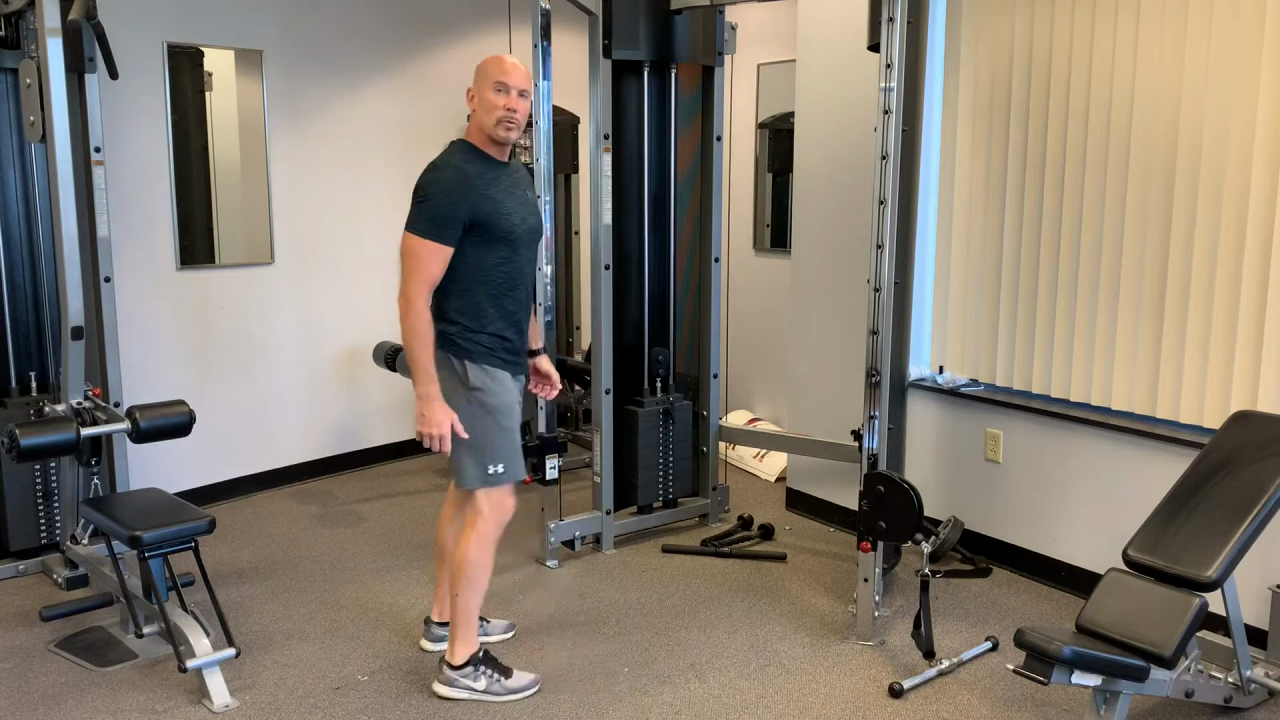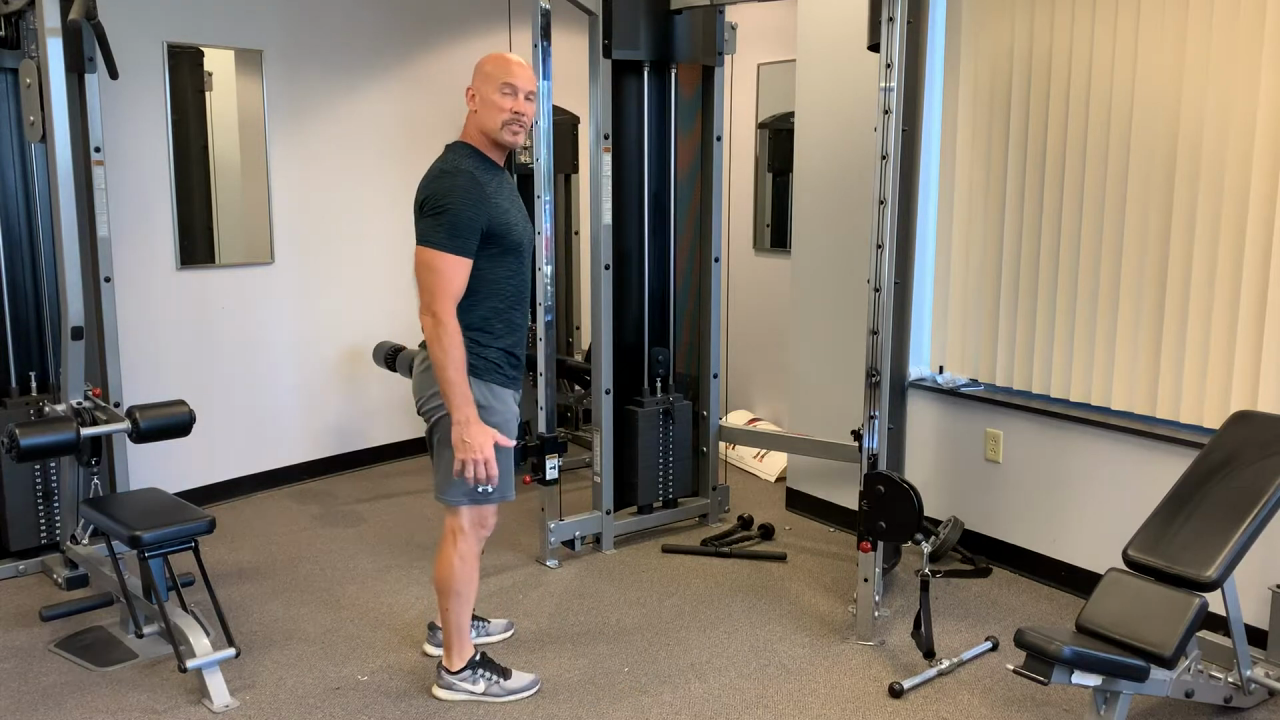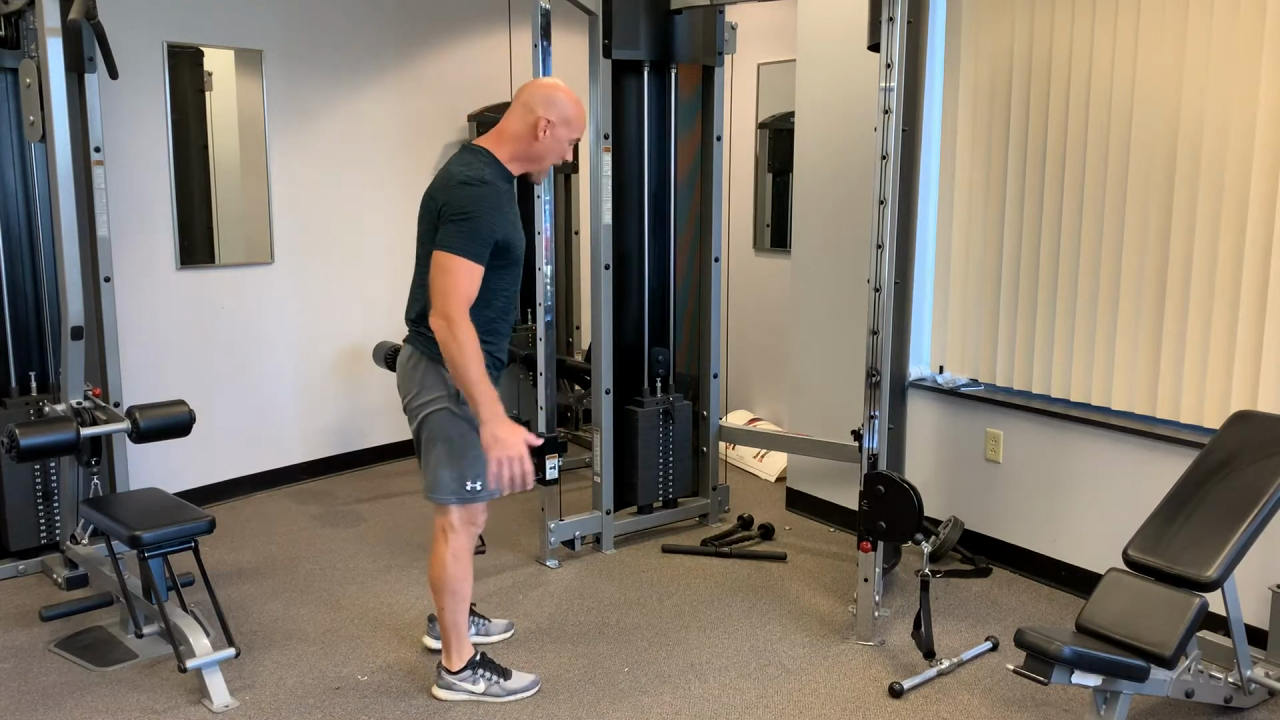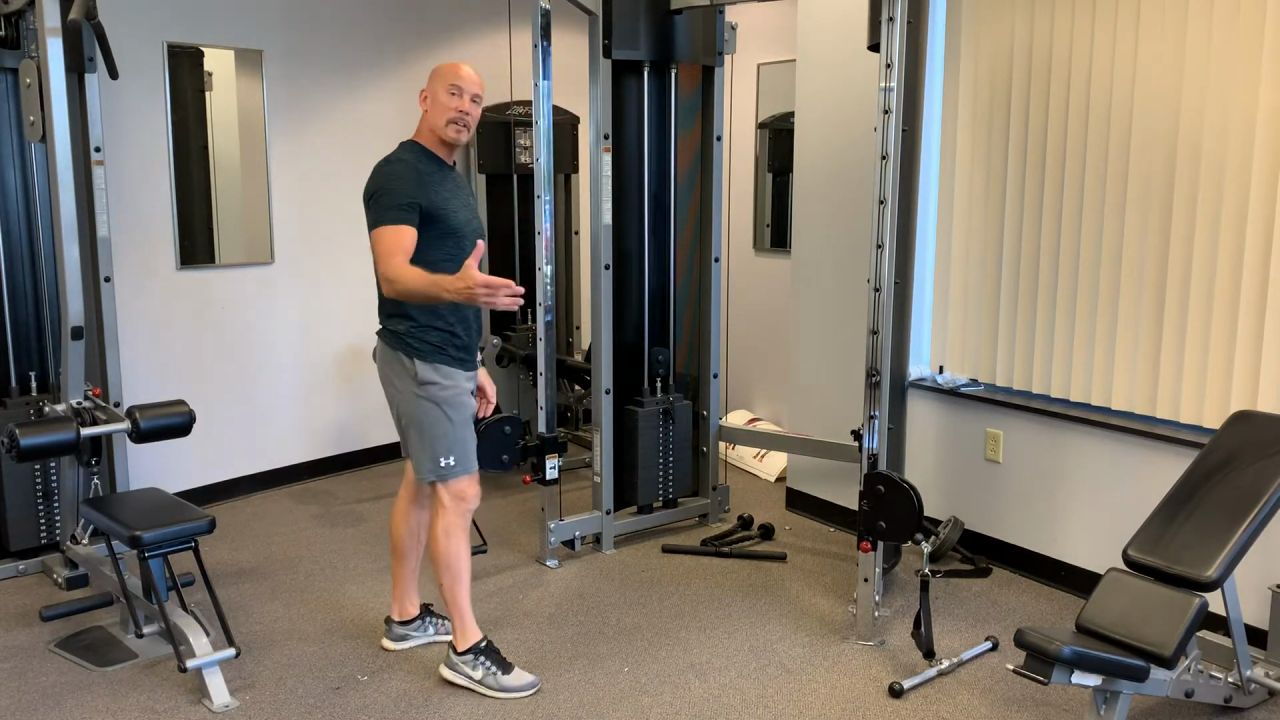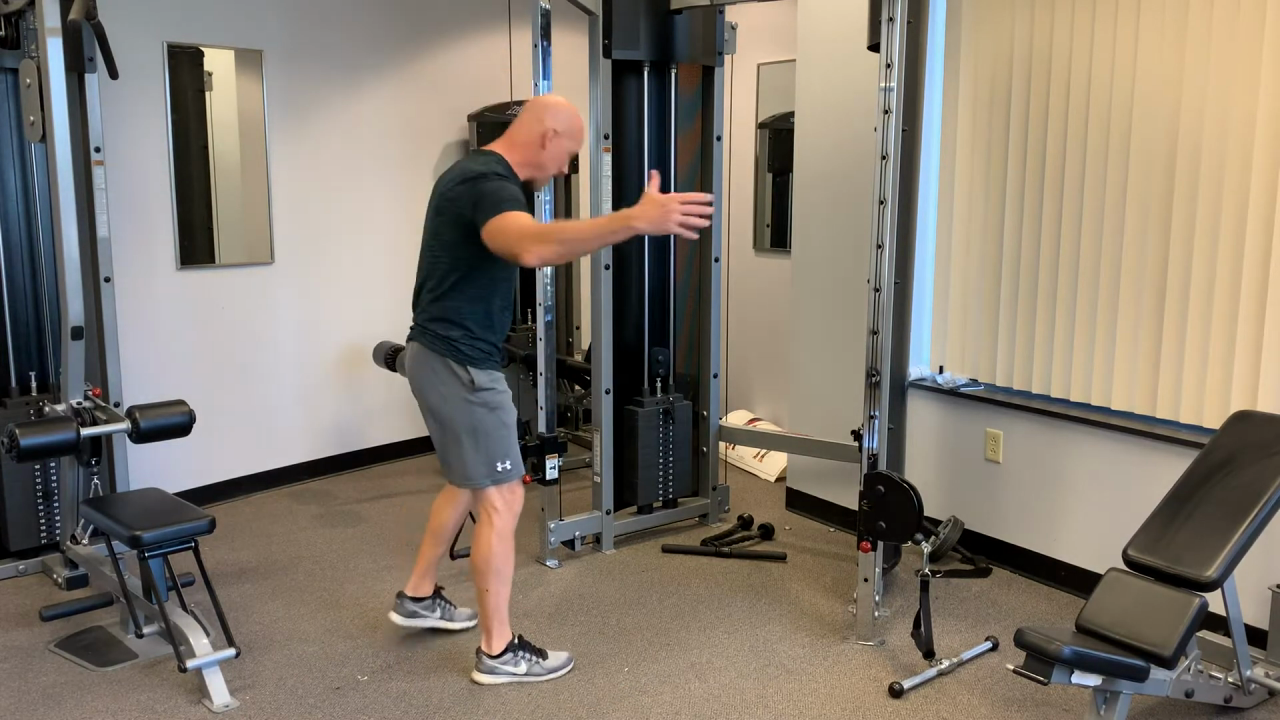
dt=1s
person 1, frame 1
left shoulder: (516, 177)
right shoulder: (450, 178)
right elbow: (415, 297)
left wrist: (534, 350)
right wrist: (427, 396)
left hip: (502, 363)
right hip: (471, 366)
left knee: (468, 492)
right knee: (493, 503)
left ankle: (443, 618)
right ankle: (462, 662)
person 1, frame 2
left shoulder: (493, 176)
right shoulder: (457, 184)
right elbow: (438, 314)
right wrist: (467, 418)
left hip: (491, 376)
right hip: (470, 380)
left knee: (477, 509)
right knee: (471, 518)
left ankle: (450, 622)
right ankle: (459, 667)
person 1, frame 3
left shoulder: (474, 171)
right shoulder: (478, 194)
right elbow: (449, 317)
right wrist: (494, 422)
left hip: (447, 366)
right hip: (448, 374)
left knee: (458, 504)
right knee: (463, 515)
left ankle: (451, 617)
right ankle: (460, 666)
person 1, frame 4
left shoulder: (454, 181)
right shoulder: (398, 174)
right elbow: (393, 276)
left wrist: (476, 364)
right wrist: (457, 287)
left hip: (448, 360)
right hip: (421, 361)
left knee: (422, 484)
right knee: (459, 494)
left ankle: (406, 616)
right ankle: (467, 648)
person 1, frame 5
left shoulder: (473, 174)
right shoulder: (486, 185)
right elbow: (534, 248)
right wrist: (636, 218)
left hip: (435, 353)
right hip: (457, 364)
left knee: (467, 483)
right knee: (501, 499)
left ankle: (420, 598)
right ankle: (498, 650)
